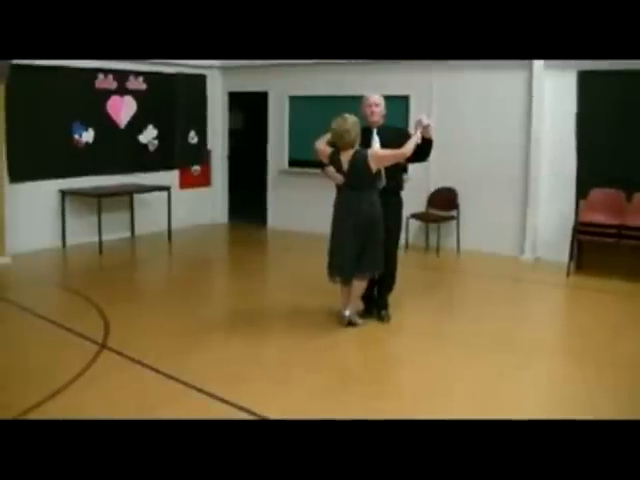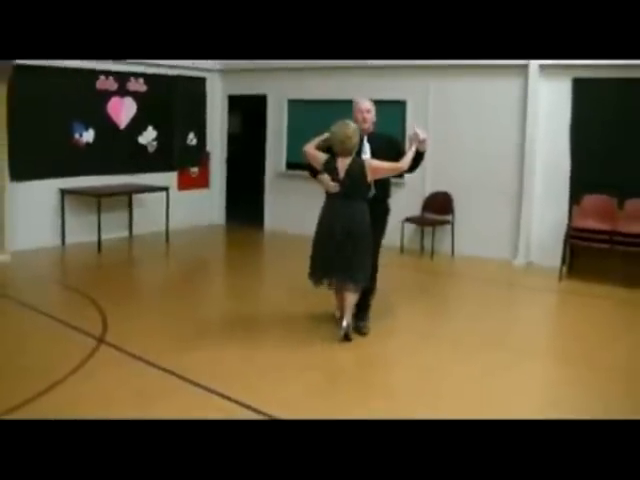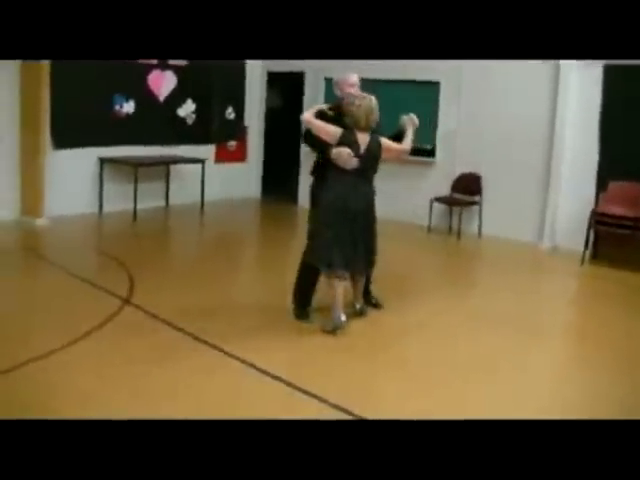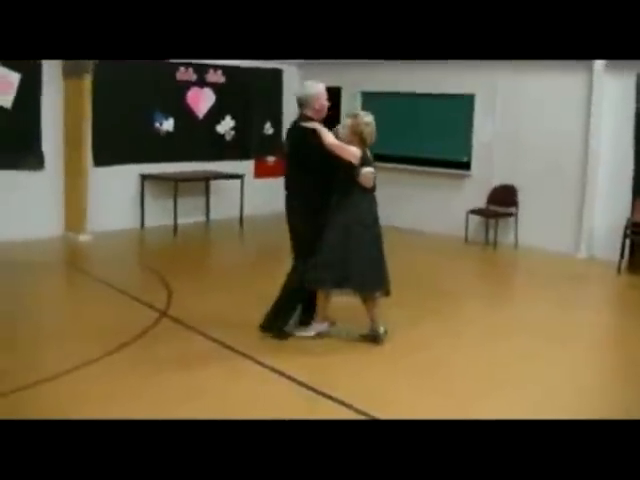
dt=1s
person 1, frame 1
left shoulder: (394, 133)
left elbow: (419, 155)
left wrist: (426, 135)
right wrist: (330, 169)
left hip: (390, 202)
left knee: (388, 252)
left ankle: (382, 302)
right ankle: (369, 300)
person 1, frame 2
left shoulder: (387, 142)
left elbow: (407, 166)
left wrist: (420, 149)
right wrist: (321, 176)
left hip: (377, 209)
left knee: (369, 261)
left ankle: (361, 314)
person 1, frame 3
right shoulder: (326, 115)
right elbow: (309, 136)
left wrist: (403, 132)
right wrist: (331, 151)
left ankle: (365, 291)
right ankle: (301, 302)
person 1, frame 4
left shoulder: (300, 129)
right shoulder: (308, 133)
right elbow: (330, 160)
right wrist: (357, 171)
left hip: (304, 204)
right hip: (306, 207)
left knee: (313, 260)
right knee: (305, 263)
left ankle: (308, 314)
right ankle: (275, 321)
person 2, frame 1
left shoulder: (332, 156)
right shoulder: (370, 156)
left elbow: (319, 143)
right elbow: (405, 152)
left wrist: (334, 133)
right wrist: (418, 134)
left hip: (343, 211)
right hip: (367, 212)
left knee: (346, 260)
right knee: (364, 263)
left ankle: (345, 308)
right ankle: (350, 310)
person 2, frame 2
left shoulder: (326, 163)
right shoulder: (367, 166)
left elbow: (307, 148)
right elbow: (402, 166)
left wrist: (326, 136)
right wrist: (414, 147)
left hip: (331, 220)
right hip: (357, 222)
left knee: (336, 268)
right knee: (353, 272)
left ankle: (341, 312)
right ankle: (347, 320)
person 2, frame 3
left shoulder: (340, 136)
right shoulder: (379, 144)
left elbow: (306, 119)
right elbow: (405, 149)
left wrist: (318, 108)
right wrist: (409, 129)
left hip: (335, 201)
right hip: (363, 202)
left knee: (334, 255)
right knee: (358, 253)
left ankle: (338, 314)
right ankle: (359, 303)
person 2, frame 4
left shoulder: (355, 153)
right shoulder: (364, 155)
left elbow: (332, 143)
left wrist: (319, 127)
left hip: (352, 221)
right hip: (355, 219)
right knee: (357, 273)
